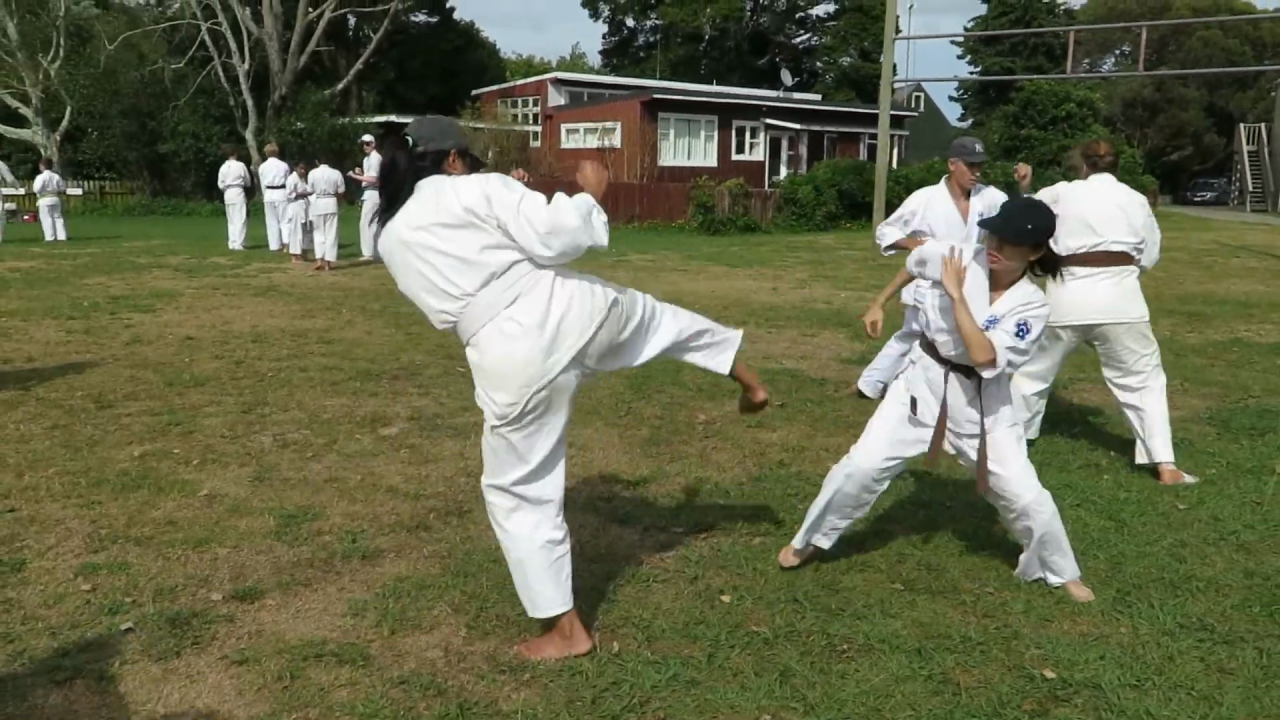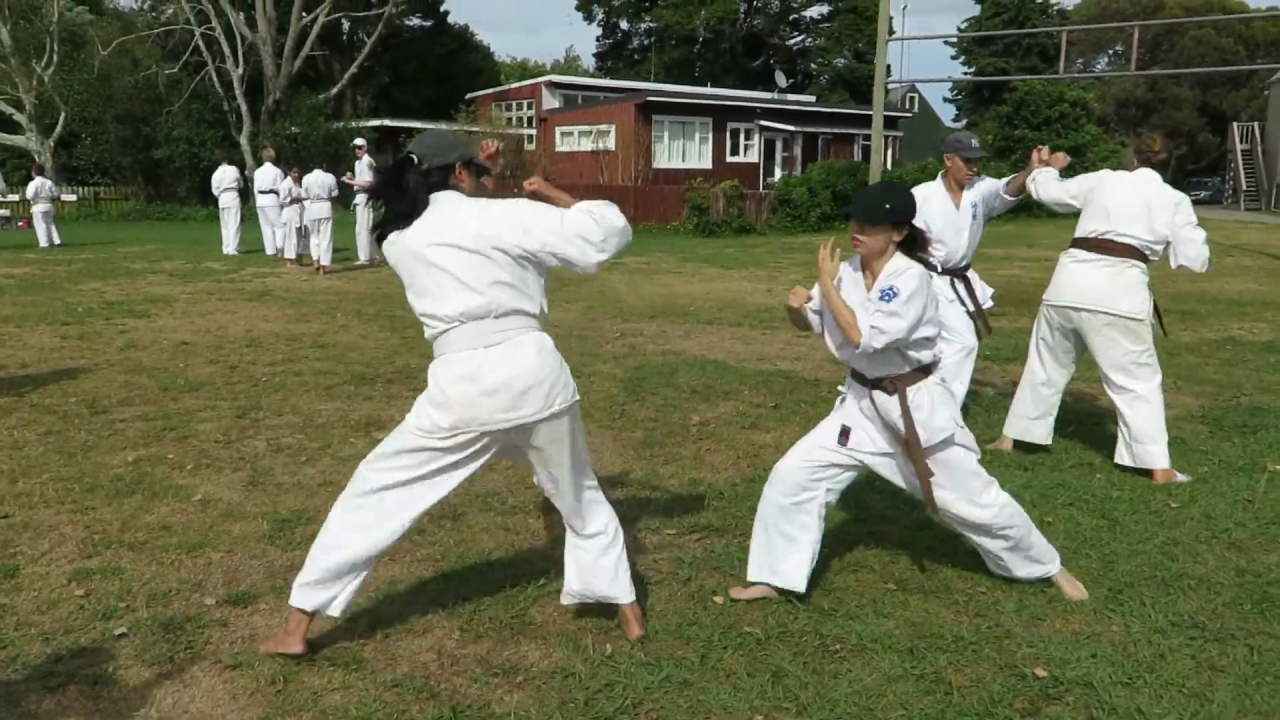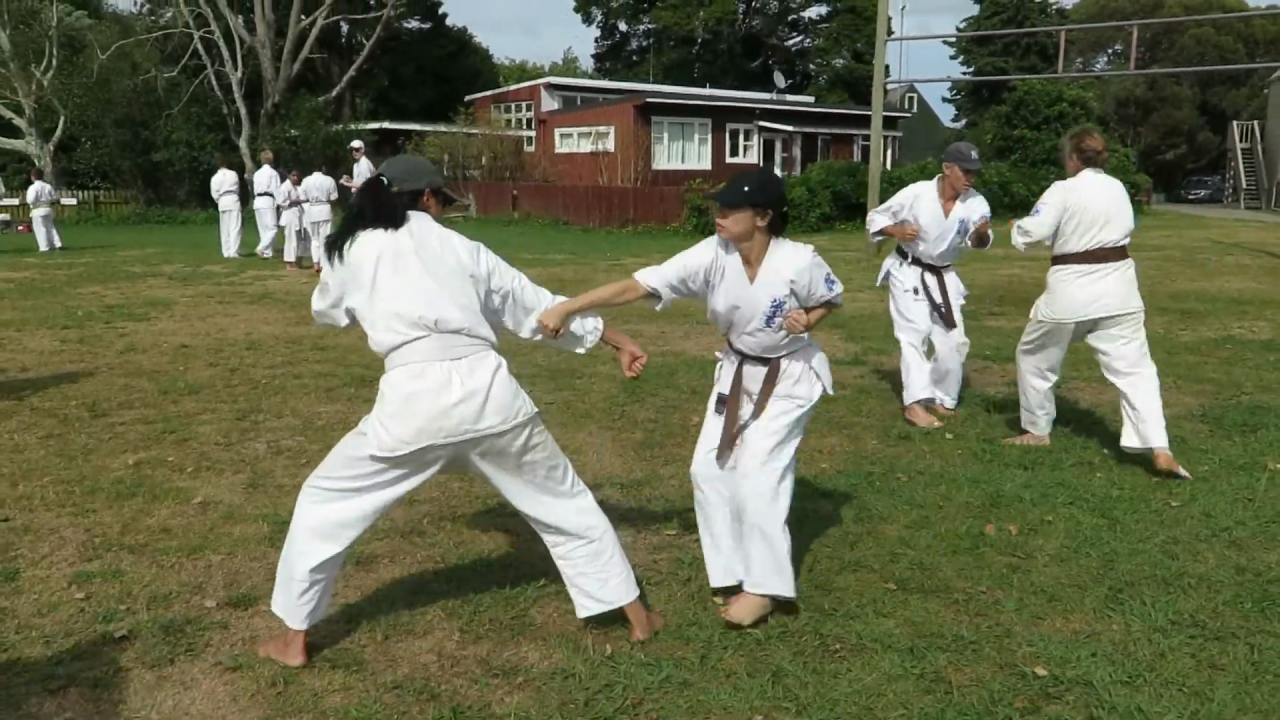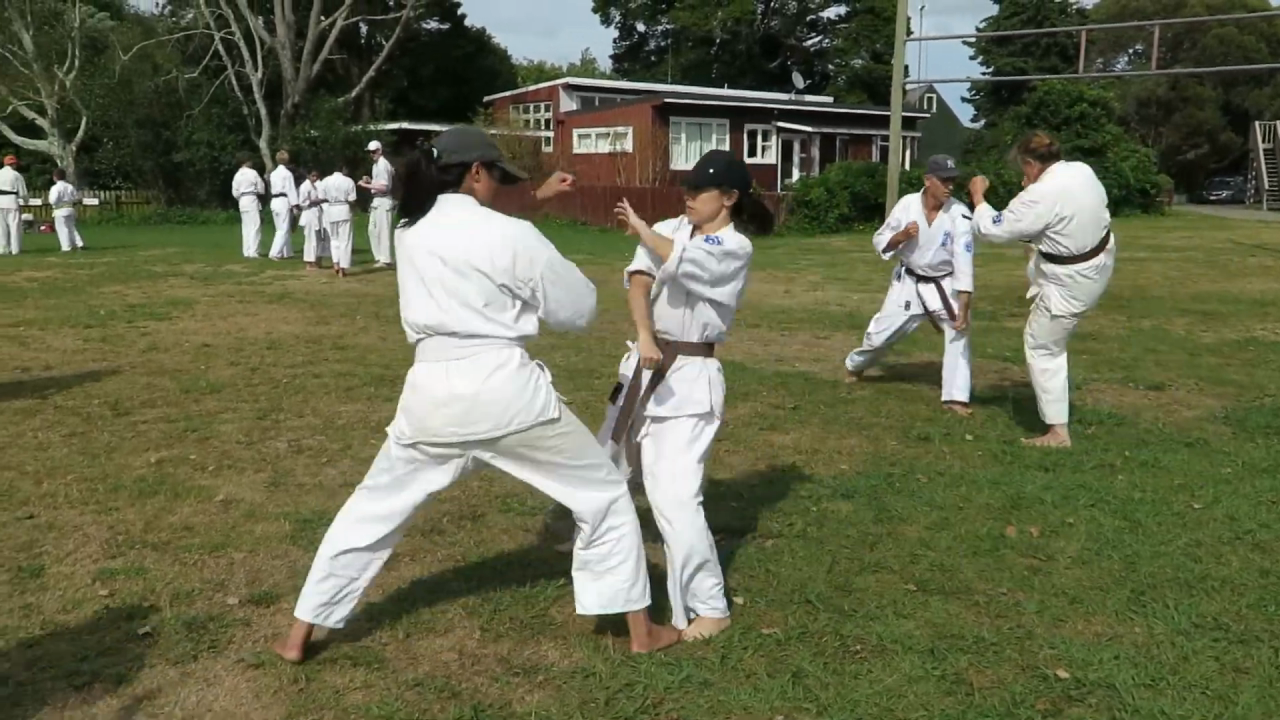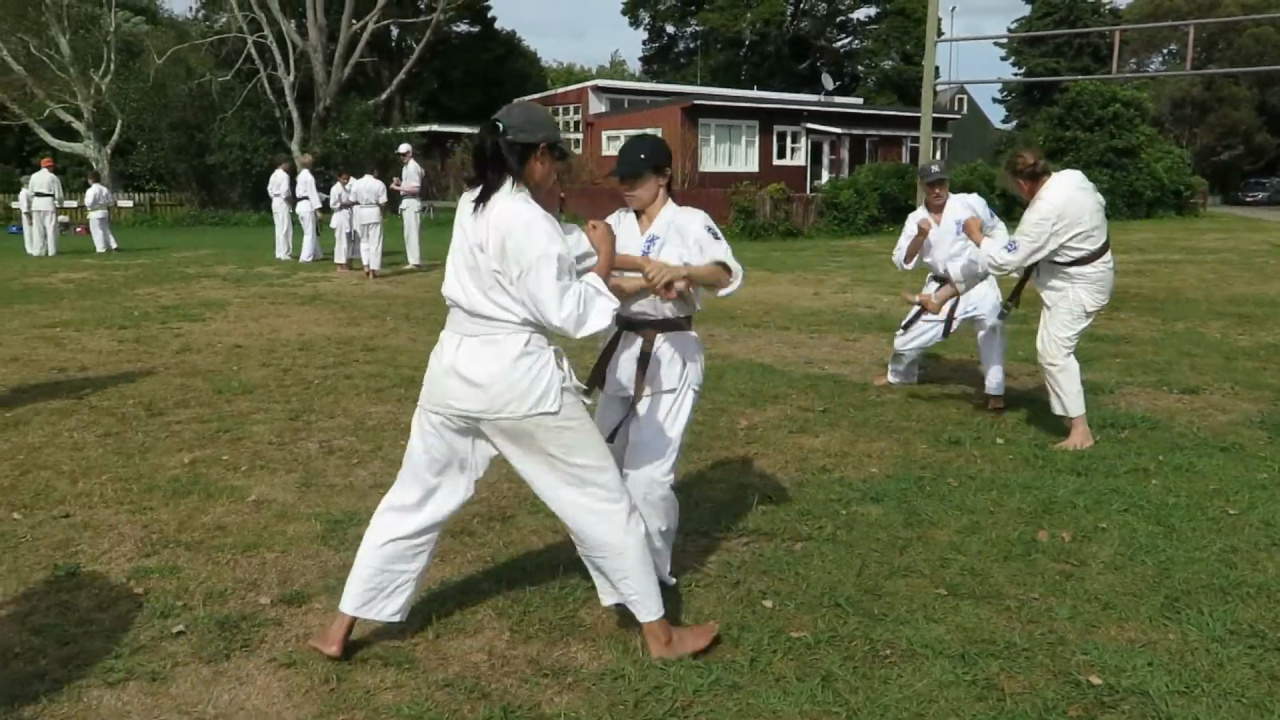
dt=0.3s
person 1, frame 1
left shoulder: (391, 240)
right shoulder: (480, 189)
right elbow: (558, 235)
right wrist: (592, 191)
left hip: (512, 360)
right hip: (571, 309)
left knee: (518, 494)
right knee: (667, 321)
left ankle: (567, 629)
right ankle: (747, 378)
person 1, frame 2
left shoulder: (398, 241)
right shoulder: (508, 215)
right elbow: (608, 232)
left wrist: (479, 172)
right wrist: (554, 197)
left hip: (464, 387)
right hip: (538, 372)
left knee: (373, 496)
right knee: (580, 495)
left ankle: (298, 627)
right ankle: (629, 614)
person 1, frame 3
left shoulder: (351, 247)
right shoulder: (466, 250)
left elbow: (329, 312)
right elbow: (539, 307)
right wrist: (618, 339)
left hip: (417, 399)
right hip: (491, 391)
left knee: (324, 502)
right knee: (565, 502)
left ankle: (294, 638)
right ankle: (637, 615)
person 1, frame 4
left shoulder: (415, 229)
right shoulder: (510, 236)
right elbow: (577, 307)
left wrist: (541, 194)
right wrist: (543, 267)
left hip: (432, 396)
right hip: (509, 393)
left knee: (372, 510)
right knee: (604, 495)
left ankle: (298, 636)
right ankle: (641, 629)
person 1, frame 5
left shoulder: (476, 201)
right shoulder: (527, 224)
right elbow: (576, 317)
right wrist: (605, 263)
left hip: (454, 369)
right hip: (518, 378)
left knee: (413, 501)
right knee: (601, 502)
left ankle: (339, 632)
right ankle: (660, 635)
person 2, frame 1
left shoulder: (1032, 305)
right shoulder: (959, 258)
left elbow: (985, 358)
right elbow: (917, 258)
left wrist: (955, 293)
left hip: (982, 399)
right hip: (926, 380)
left knee: (1026, 496)
right knee: (862, 466)
left ankle: (1059, 572)
right ankle: (810, 540)
person 2, frame 2
left shoulder: (910, 280)
right shoulder: (847, 272)
left elbow: (859, 337)
right elbow: (805, 324)
left wrist: (829, 284)
right wrist: (797, 305)
left hip: (918, 409)
right hip: (864, 404)
left knee: (977, 503)
right knee: (794, 476)
left ankle: (1049, 568)
right ankle: (774, 578)
person 2, frame 3
left shoulder: (799, 261)
right shoulder: (711, 254)
left elbow: (833, 297)
right elbow: (644, 284)
left wrist: (806, 320)
right wrist: (567, 307)
left hip: (791, 377)
right hip: (740, 374)
left knee: (760, 480)
right knee: (711, 471)
left ankle: (764, 587)
right ankle: (736, 576)
person 2, frame 4
left shoulder: (734, 248)
right shoulder: (675, 231)
left elbow: (671, 262)
right elbow: (638, 279)
left wrist: (637, 225)
right wrist: (642, 332)
left hip: (691, 382)
right hip: (647, 371)
left knee: (675, 498)
left ankle: (707, 607)
person 2, frame 5
left shoulder: (690, 222)
right shoulder: (617, 223)
left elbow: (724, 275)
left wrist: (685, 273)
right wrist: (652, 273)
left hip: (672, 355)
right hip: (626, 350)
left knee: (647, 472)
right knee: (609, 457)
left ankle: (649, 575)
person 3, frame 1
left shoulder: (1063, 193)
right shoulder: (1137, 200)
right elbow: (1148, 258)
left hip: (1067, 296)
right hip: (1118, 297)
left knee: (1032, 370)
right knee: (1144, 380)
right ankle: (1166, 467)
person 3, frame 2
left shoulder: (1102, 180)
right shoulder: (1175, 201)
left elbow: (1046, 190)
right elbow: (1194, 261)
left wrist: (1050, 166)
right wrist: (1166, 244)
left hip: (1071, 281)
right hip: (1120, 290)
left knee: (1047, 364)
right knee: (1137, 379)
left ankle: (1013, 436)
right ankle: (1159, 467)
person 3, frame 3
left shoulder: (1063, 191)
right shoulder: (1116, 189)
left elbow: (1031, 233)
left wrist: (1017, 227)
left hip: (1068, 293)
right hip: (1115, 290)
left knee: (1034, 359)
right knee: (1134, 371)
left ankle: (1038, 432)
right ankle: (1161, 453)
person 3, frame 4
left shoulder: (1041, 196)
right shoulder: (1082, 170)
left elbow: (993, 231)
left wrist: (977, 197)
left hip: (1069, 281)
right hip: (1098, 263)
left knee: (1044, 351)
left ankle: (1059, 432)
person 3, frame 5
left shoulder: (1045, 212)
right shoulder: (1072, 177)
left elbow: (1007, 259)
right elbow: (1096, 202)
left wrist: (977, 238)
left hip: (1079, 281)
right hip: (1067, 263)
left knee: (1054, 351)
left ankle: (1080, 431)
person 4, frame 1
left shoulder: (988, 197)
right shoulder: (924, 199)
right elbow: (885, 232)
left wrist: (1023, 187)
right wrist: (912, 244)
left knee: (908, 339)
left ankle: (870, 384)
person 4, frame 2
left shoulder: (982, 189)
right shoulder: (922, 195)
left elbow: (1007, 191)
left wrist: (1031, 170)
left hip: (961, 280)
right hip: (932, 281)
left knee: (951, 343)
right knee: (962, 343)
person 4, frame 3
left shoulder: (975, 202)
right shoulder: (916, 193)
left elbow: (978, 242)
right elbow: (876, 217)
left wrist: (981, 232)
right wrist: (896, 231)
left hip: (941, 277)
right hip: (907, 271)
left knee: (955, 340)
right knee: (915, 332)
left ankle: (942, 399)
right ankle: (915, 403)
person 4, frame 4
left shoulder: (960, 215)
right shoulder: (907, 204)
left elbow: (965, 265)
right elbow: (881, 244)
left wrist: (964, 310)
right wrist: (902, 236)
left hip: (945, 285)
right hip: (908, 281)
left knee: (958, 333)
right knee: (881, 333)
left ankle: (955, 397)
right ankle: (856, 364)
person 4, frame 5
left shoulder: (970, 202)
right shoulder: (916, 219)
left elbow: (997, 230)
right elbow: (904, 262)
right wrist: (918, 237)
left hip: (976, 285)
right hip: (940, 288)
left knee: (991, 329)
right knee: (909, 336)
left ankle: (995, 391)
right ankle: (898, 375)
